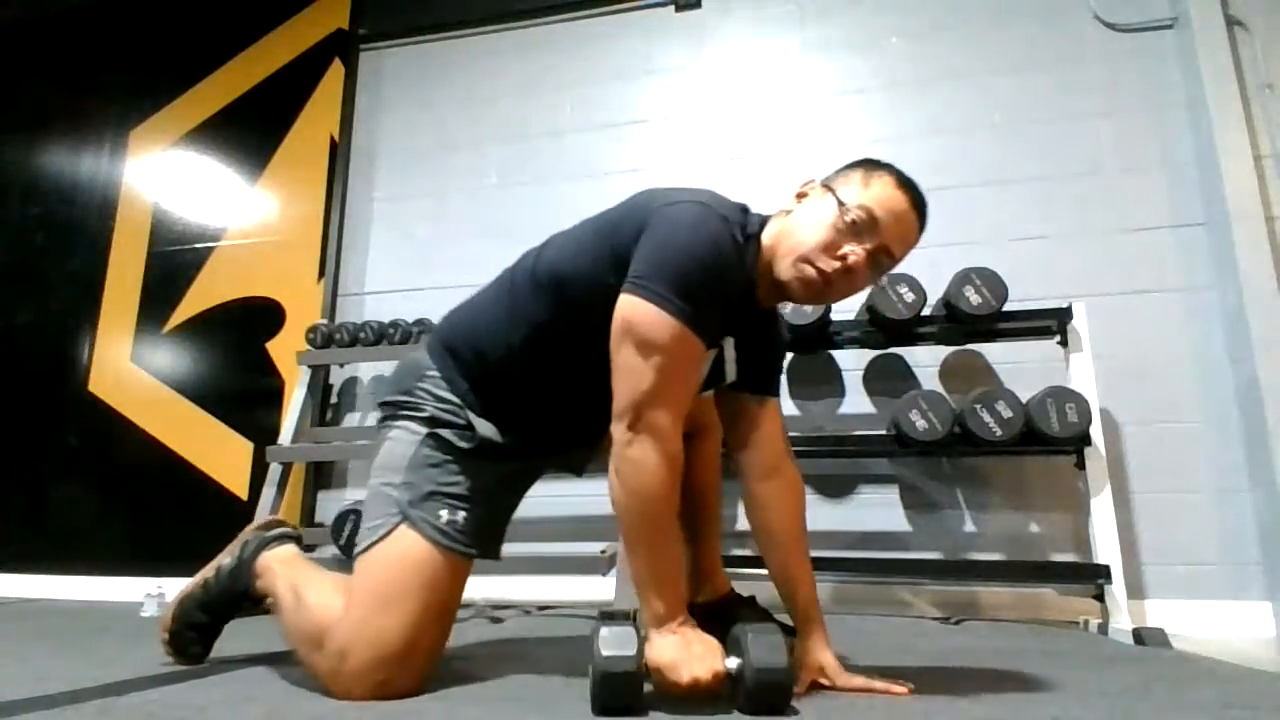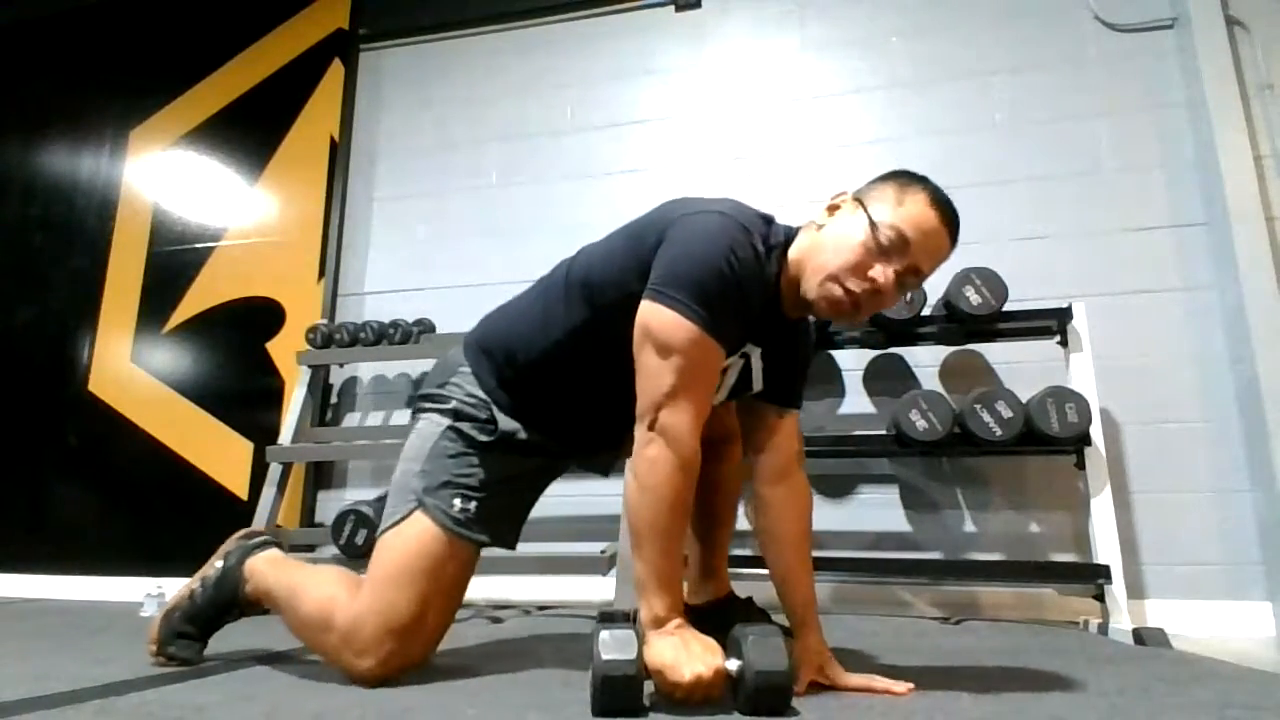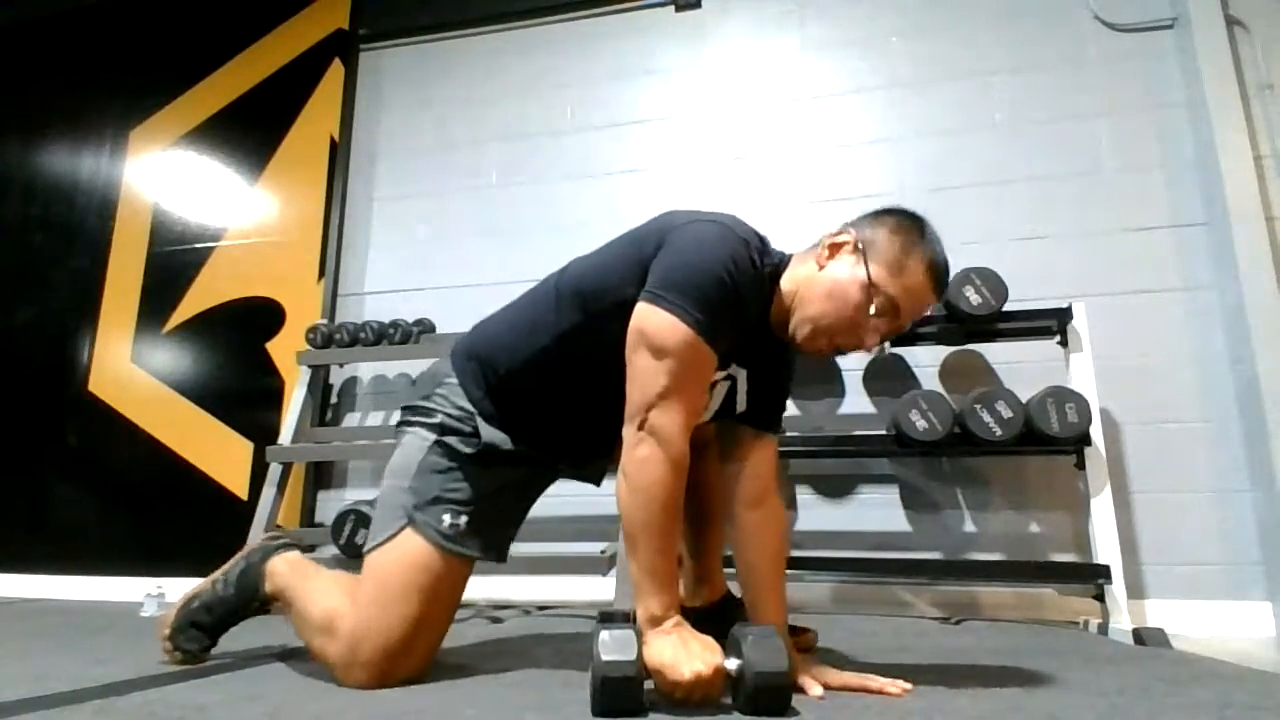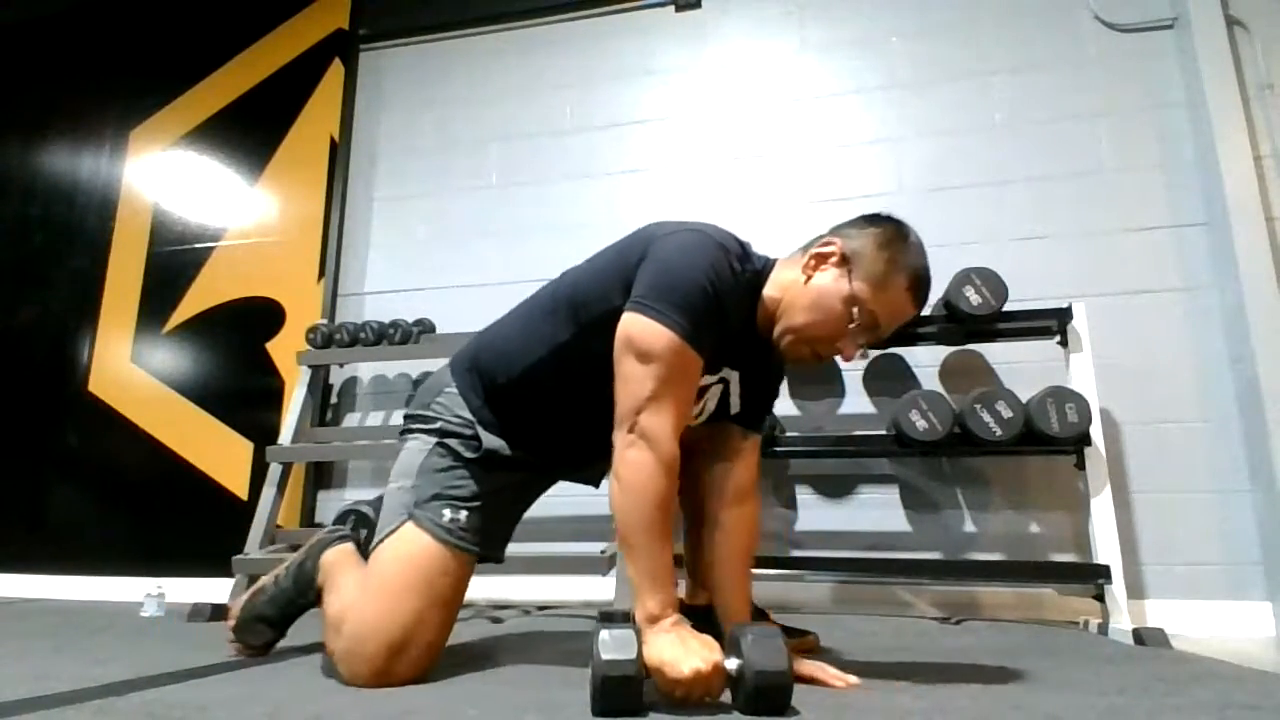
dt=0.3s
person 1, frame 1
left shoulder: (760, 326)
right shoulder: (698, 235)
left elbow: (768, 471)
right elbow: (642, 434)
left wrist: (809, 635)
right wrist: (662, 626)
left hip: (556, 420)
right hip: (460, 408)
right knee: (369, 668)
left ankle: (709, 599)
right ankle: (270, 563)
person 1, frame 2
left shoulder: (789, 334)
right shoulder: (720, 245)
left elbow: (778, 477)
right elbow: (661, 434)
left wrist: (809, 641)
right wrist: (663, 624)
left hip: (585, 422)
right hip: (490, 407)
right knee: (377, 646)
left ankle: (712, 600)
right ankle: (255, 569)
person 1, frame 3
left shoulder: (771, 356)
right shoulder: (715, 257)
left elbow: (752, 495)
right elbow: (653, 436)
left wrist: (778, 646)
right wrist: (659, 626)
left hip: (569, 431)
right hip: (473, 415)
right knee: (373, 657)
left ankle: (705, 601)
right ankle: (278, 571)
person 1, frame 4
left shoulder: (762, 356)
right shoulder: (699, 265)
left elbow: (730, 493)
right elbow: (644, 440)
left wrist: (738, 637)
right wrist: (659, 625)
left hip: (571, 435)
right hip: (476, 422)
right knee: (377, 657)
left ankle: (703, 601)
right ankle: (330, 564)
